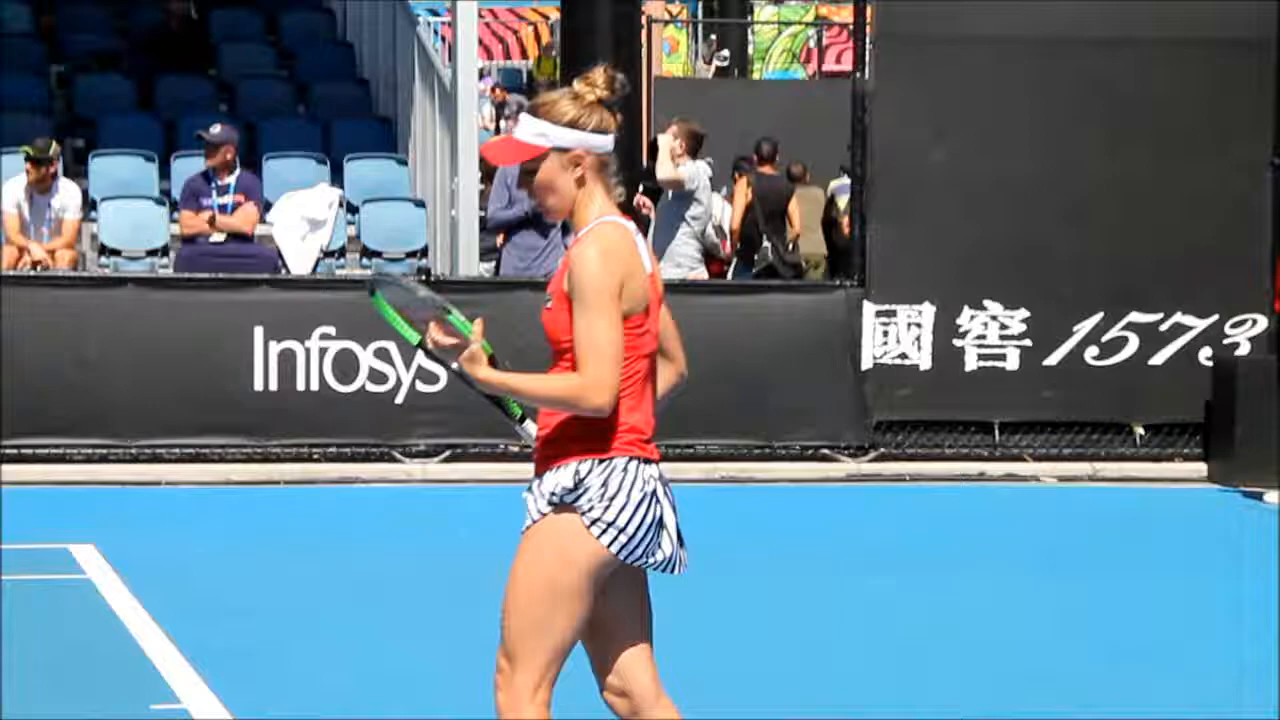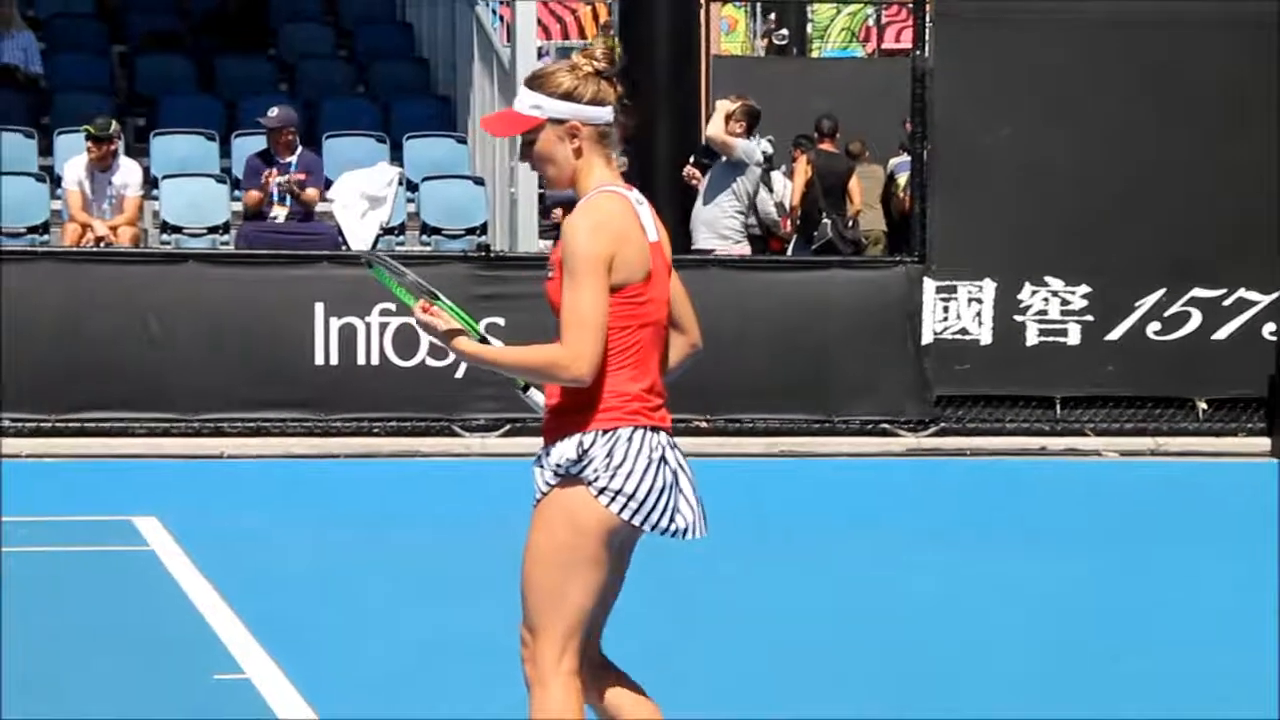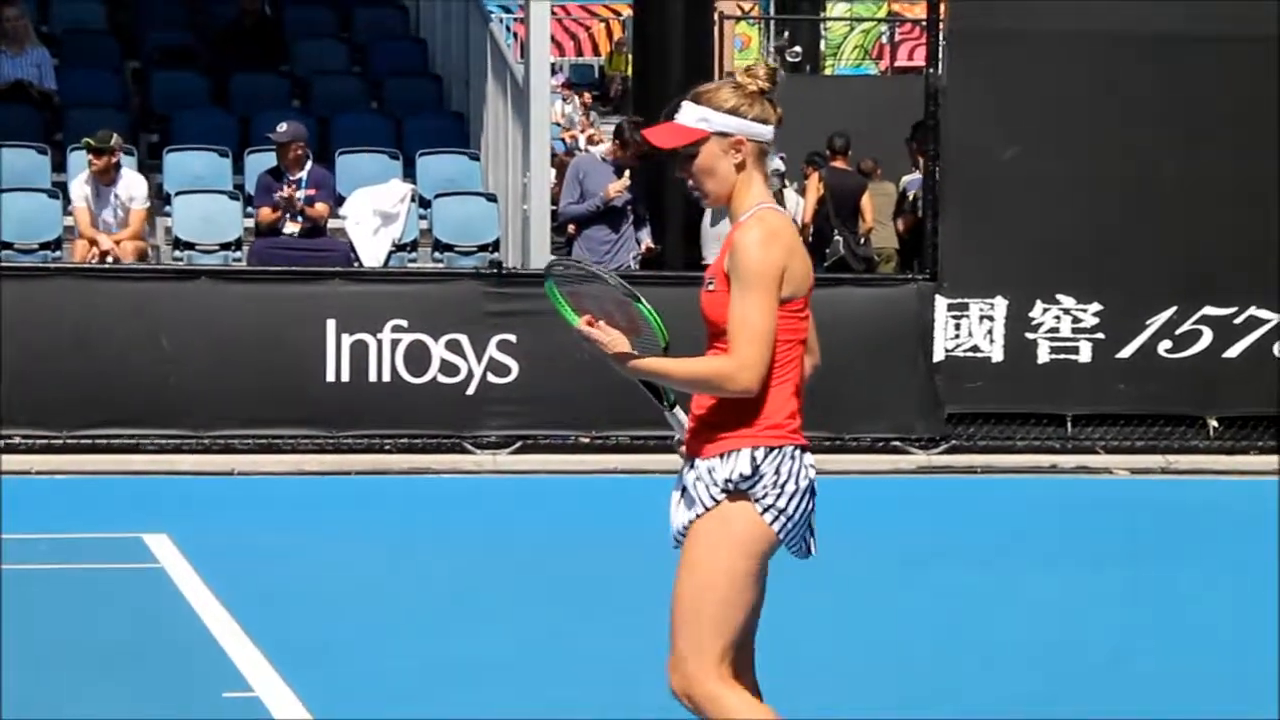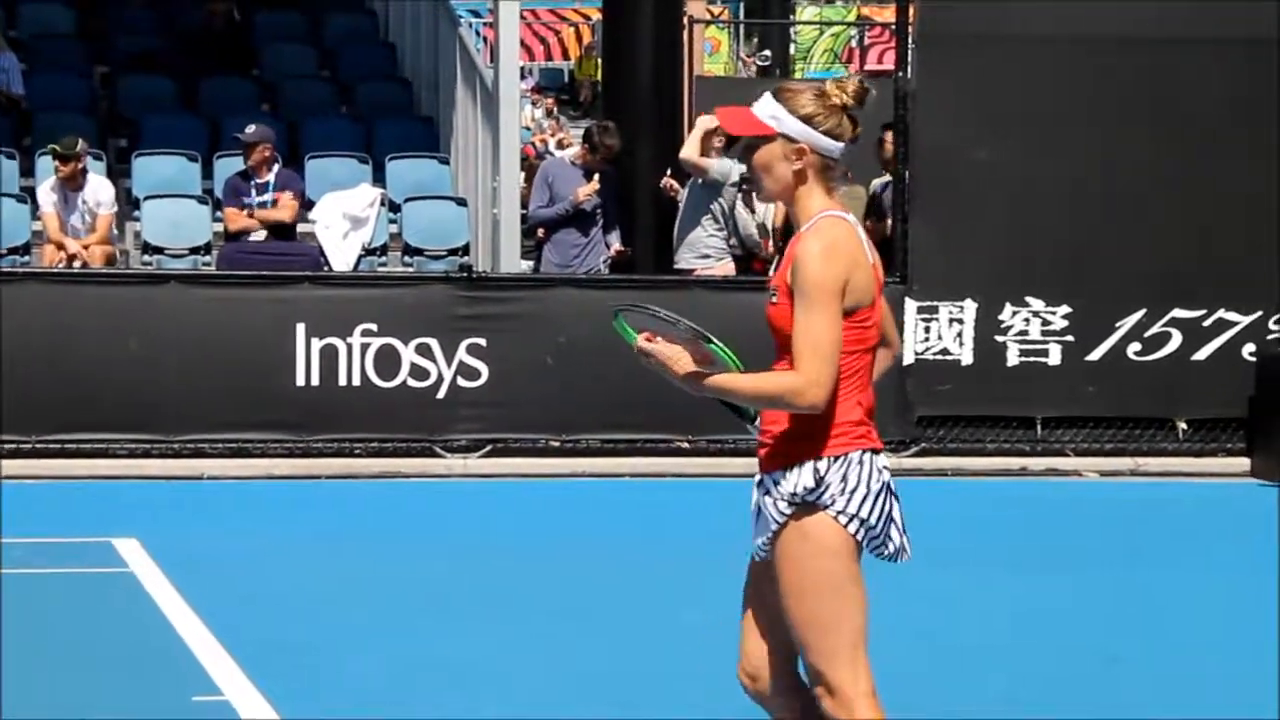
dt=0.7s
person 1, frame 1
left shoulder: (594, 251)
right shoulder: (624, 242)
left elbow: (596, 391)
right elbow: (671, 364)
left wrist: (484, 374)
left hip: (590, 486)
right hip: (618, 481)
person 1, frame 2
left shoulder: (590, 222)
right shoulder: (636, 211)
left elbow: (577, 361)
right elbow: (686, 337)
left wrist: (468, 347)
left hip: (596, 452)
right hip: (633, 447)
left knee: (547, 660)
right knee: (575, 654)
person 1, frame 3
left shoulder: (758, 235)
right shoulder: (760, 233)
left elbow: (743, 372)
right elbow: (807, 355)
left wrist: (632, 360)
left hip: (745, 472)
right hip: (730, 468)
person 1, frame 4
left shoulder: (818, 246)
right shoulder: (839, 236)
left elbow: (810, 387)
right elbow: (885, 346)
left wrist: (696, 376)
left hip: (818, 478)
right hip: (810, 476)
